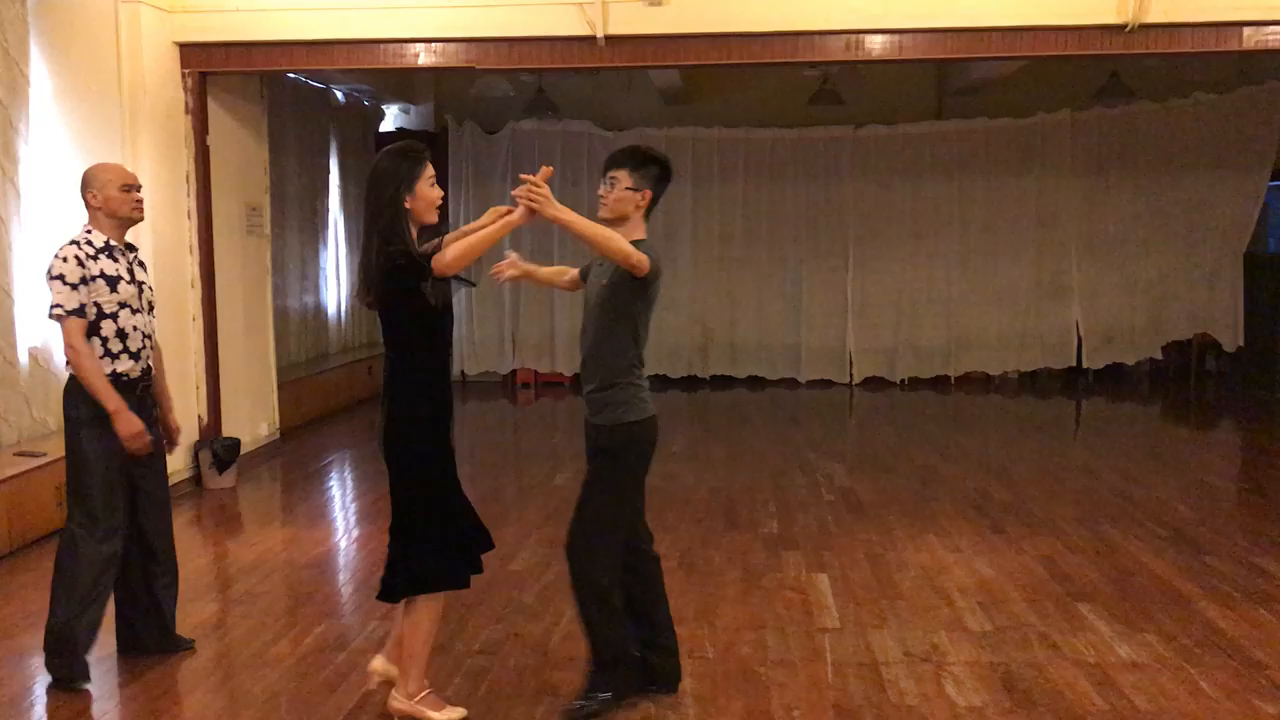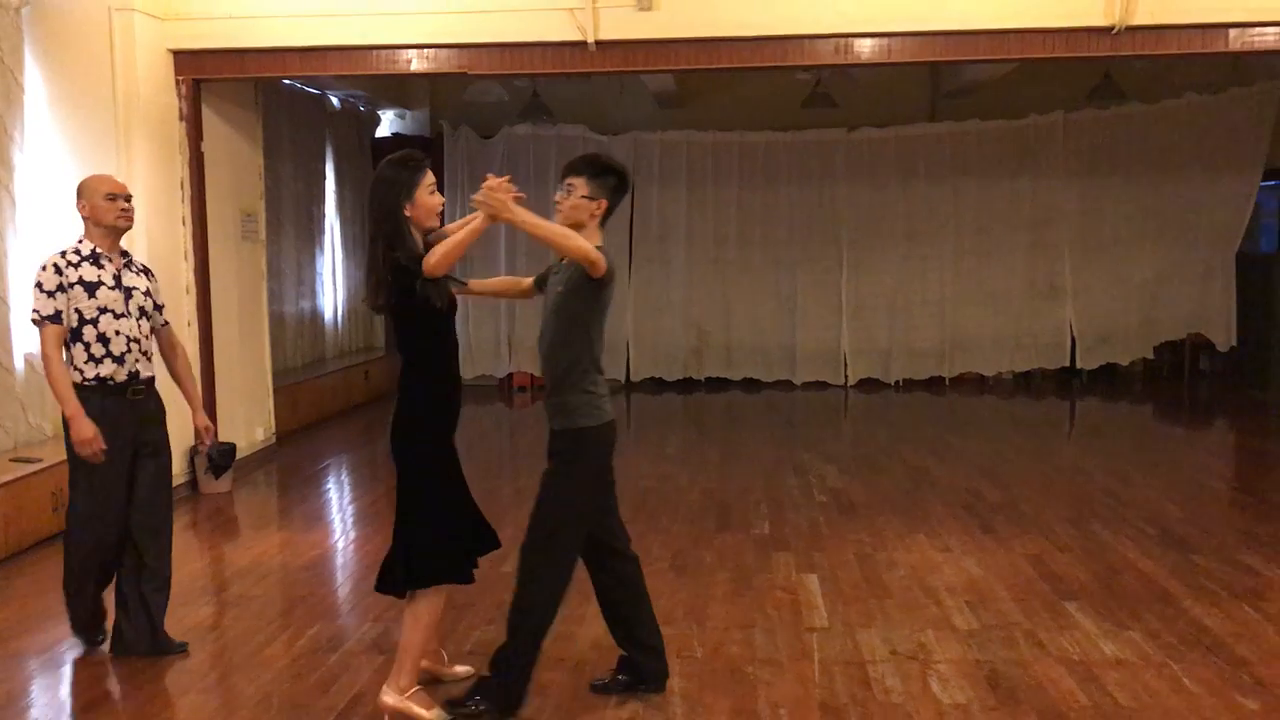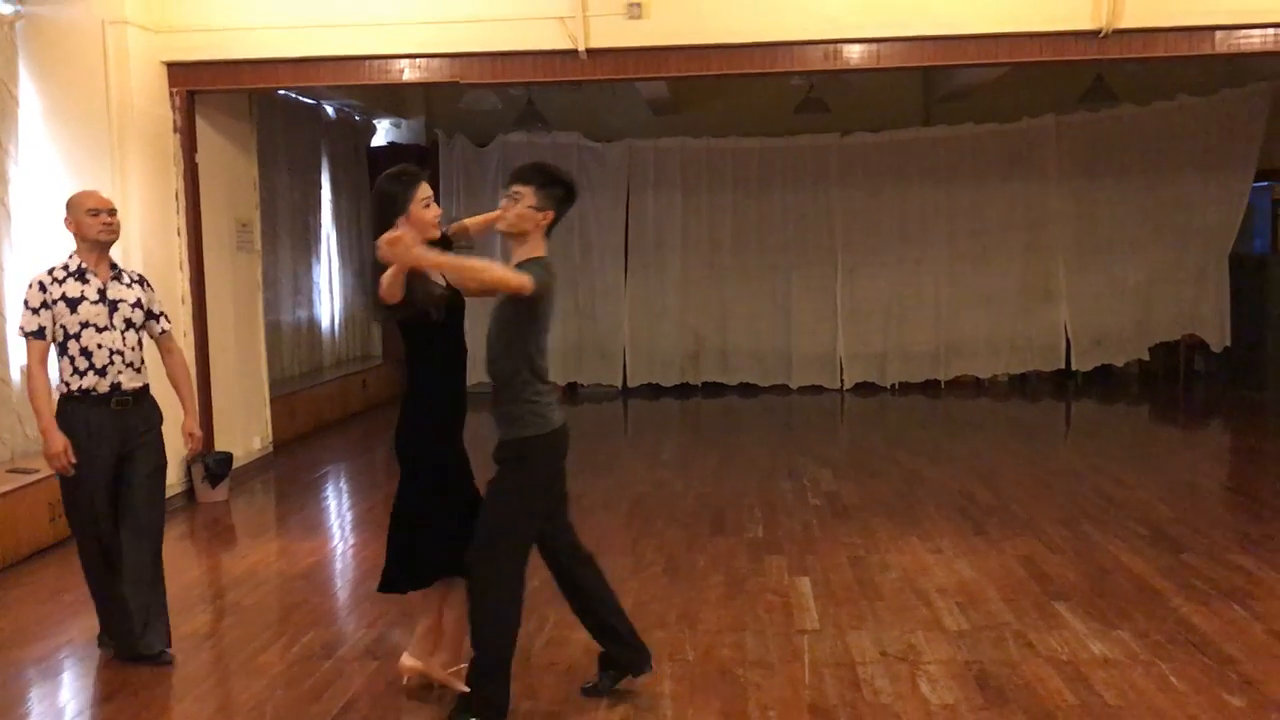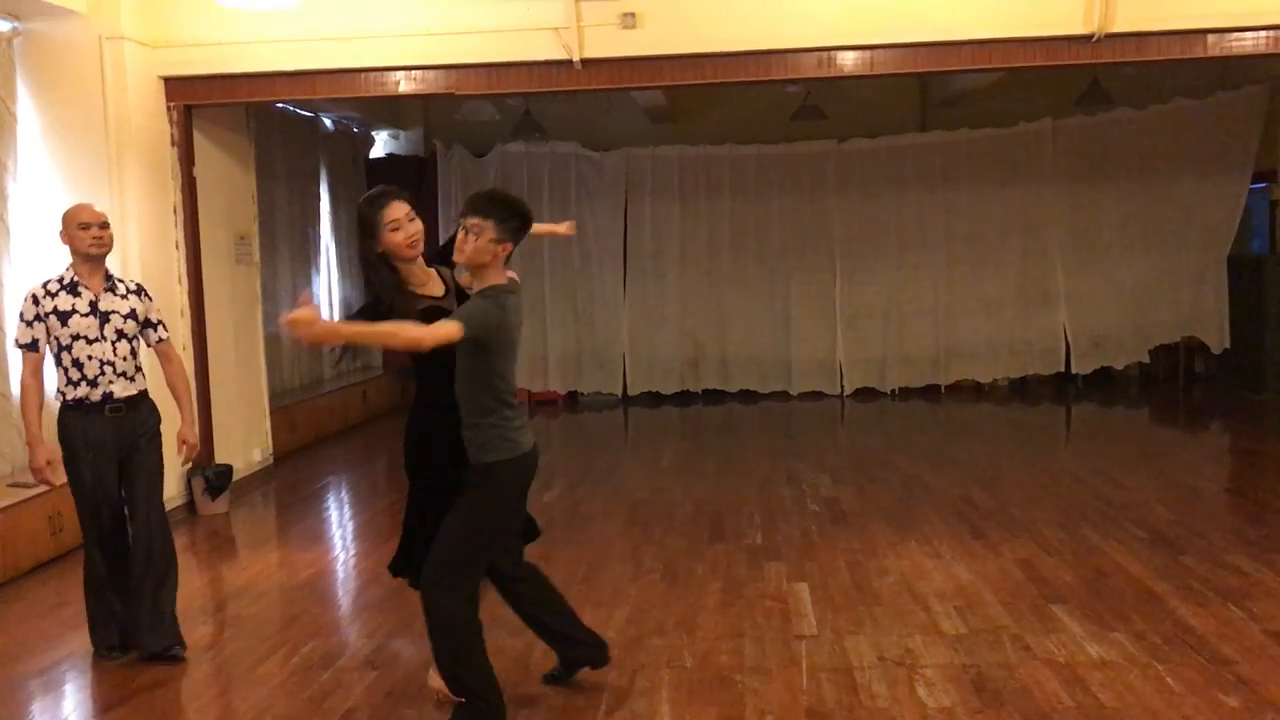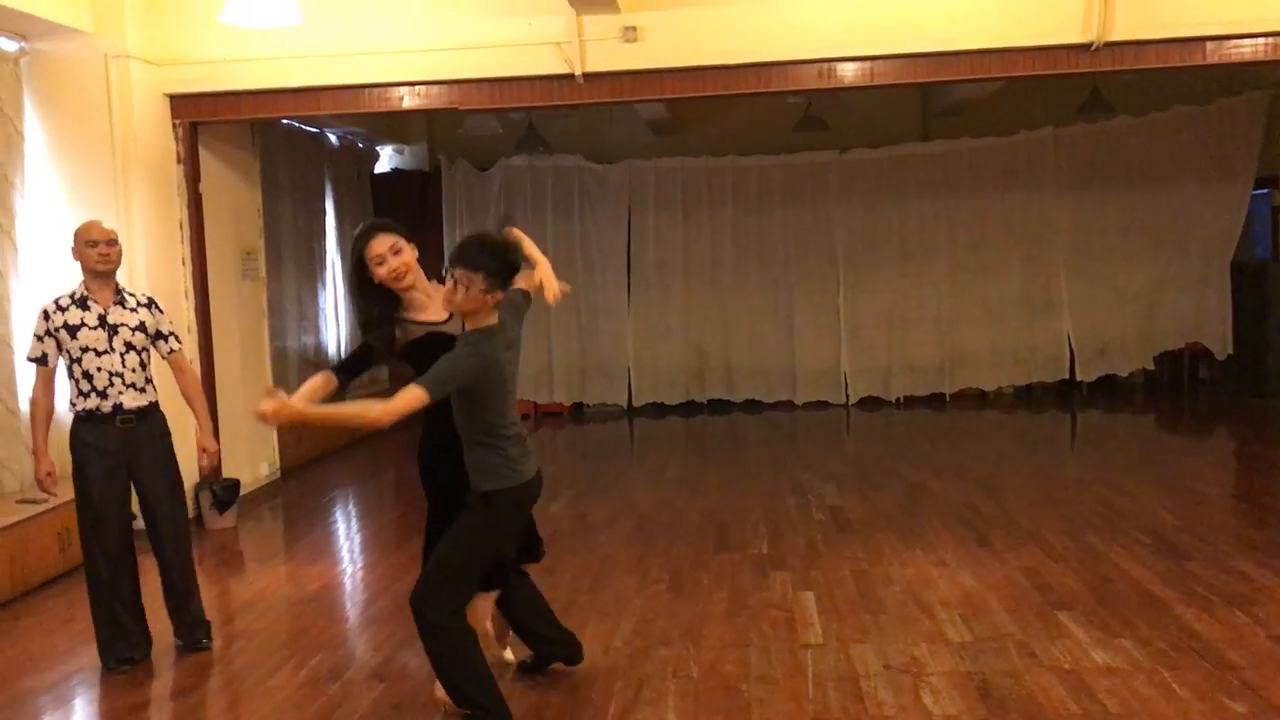
dt=0.2s
person 1, frame 1
left shoulder: (640, 261)
right shoulder: (606, 262)
left elbow: (626, 255)
right elbow: (575, 277)
left wrist: (553, 212)
right wrist: (525, 268)
left hip: (625, 426)
right hip: (611, 424)
left knee: (589, 549)
right knee: (629, 546)
right ankle: (658, 664)
person 1, frame 2
left shoulder: (593, 265)
right shoulder: (562, 267)
left elbow: (591, 258)
right elbow: (524, 286)
left wrist: (512, 213)
right wrist: (464, 287)
left hip: (582, 432)
right hip: (581, 429)
left knee: (543, 555)
right knee: (606, 549)
right ankle: (646, 664)
person 1, frame 3
left shoulder: (536, 274)
right shoulder: (521, 270)
left elbow: (510, 280)
right elbow: (485, 281)
left wrist: (425, 259)
right wrist: (432, 267)
left hip: (531, 440)
right hip: (536, 435)
left knee: (491, 563)
right knee: (563, 549)
right ankle: (624, 652)
person 1, frame 4
left shoulder: (487, 310)
right shoulder: (504, 288)
left elbow: (424, 338)
left wrist: (334, 332)
left hip: (500, 465)
right hip: (513, 454)
left knee: (443, 583)
right knee: (504, 562)
right ankle: (580, 645)
person 1, frame 5
left shoulder: (469, 358)
right shoulder: (512, 316)
left elbow: (389, 412)
right elbow: (533, 277)
left wrist: (301, 412)
left hip: (501, 492)
right hip: (523, 477)
left knee: (434, 600)
right knee: (502, 567)
right ankle: (555, 644)
person 2, frame 1
left shoulder: (407, 252)
right shoulder: (398, 260)
left elbow: (446, 245)
right elbow: (445, 262)
left wrist: (502, 210)
right wrist: (516, 216)
left hip: (415, 419)
right hip: (417, 426)
left knee: (434, 546)
right knee: (435, 554)
left ankle: (395, 655)
person 2, frame 2
left shoulder: (410, 254)
right shoulder: (402, 261)
left elbow: (437, 253)
right elbow: (433, 263)
right wrist: (485, 218)
left hip: (426, 422)
right hip: (423, 427)
left knee: (437, 547)
right knee: (444, 553)
left ankle: (426, 658)
person 2, frame 3
left shoulder: (429, 263)
right shoulder: (411, 274)
left elbow: (461, 228)
right elbow: (388, 294)
right wrist: (395, 267)
left hip: (436, 424)
right hip: (430, 430)
left knee: (452, 545)
right knee: (464, 549)
left ankle: (423, 651)
right ankle: (440, 655)
person 2, frame 4
left shoulder: (443, 270)
right shoulder: (392, 298)
left wrist: (551, 229)
left hip: (458, 429)
right hip: (435, 436)
right ankle: (447, 671)
person 2, frame 5
right shoulder: (391, 330)
right elbow: (339, 374)
left wrist: (543, 269)
right wrist: (292, 404)
right hip: (447, 453)
right knee: (481, 568)
left ankle: (494, 630)
person 3, frame 1
left shoulder: (135, 262)
right shoulder: (72, 258)
right elbow: (76, 344)
left wrist: (167, 408)
right wrist: (117, 412)
left hip: (142, 399)
right hip: (100, 406)
left knee: (152, 521)
right knee: (95, 529)
left ankle: (148, 632)
right ankle: (65, 652)
person 3, frame 2
left shoulder: (143, 272)
right shoulder: (59, 268)
left elbow: (169, 343)
right elbow: (52, 350)
left wrist: (197, 408)
right wrist: (76, 416)
left hip: (146, 404)
right hip: (97, 406)
left knee: (151, 521)
right knee: (97, 522)
left ankle: (143, 630)
right ankle: (88, 618)
person 3, frame 3
left shoulder: (138, 283)
right shoulder: (47, 285)
left elbow: (170, 350)
right elbow: (36, 363)
left wrist: (190, 413)
right wrist: (50, 429)
left hip: (140, 411)
right hip: (85, 416)
left knee: (144, 526)
right knee: (96, 527)
left ankle: (146, 636)
right ankle: (116, 624)
person 3, frame 4
left shoulder: (135, 293)
right shoulder: (43, 298)
left elbow: (169, 357)
right elbow: (31, 375)
left wrist: (189, 419)
right wrist: (36, 441)
left hip: (138, 417)
right hip: (84, 424)
left knee: (150, 525)
right knee: (101, 530)
left ankle: (159, 635)
right ankle: (114, 633)
person 3, frame 5
left shoulder: (146, 307)
right shoulder: (55, 313)
left elbow: (183, 369)
right elbow: (43, 387)
left wrist: (206, 430)
right wrist: (40, 453)
left hip: (148, 428)
right hip: (94, 435)
left knee: (171, 529)
right knee: (105, 542)
left ankle: (192, 627)
right ankle: (122, 645)
